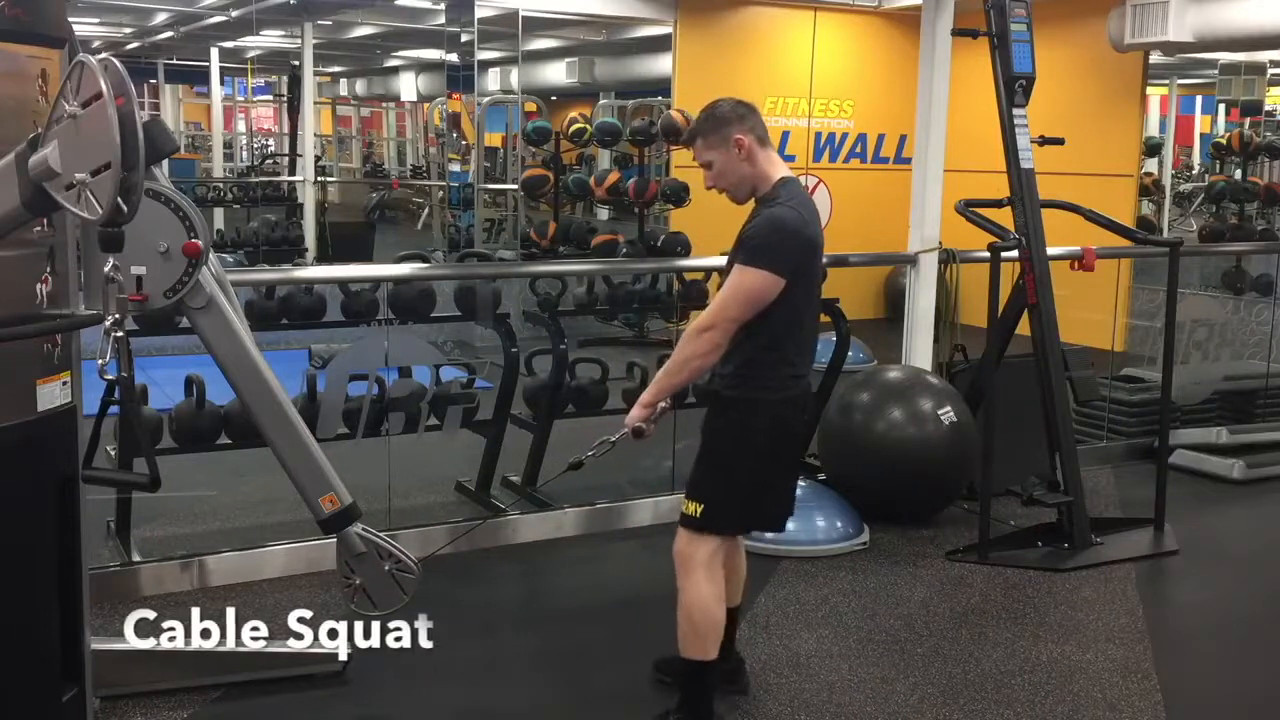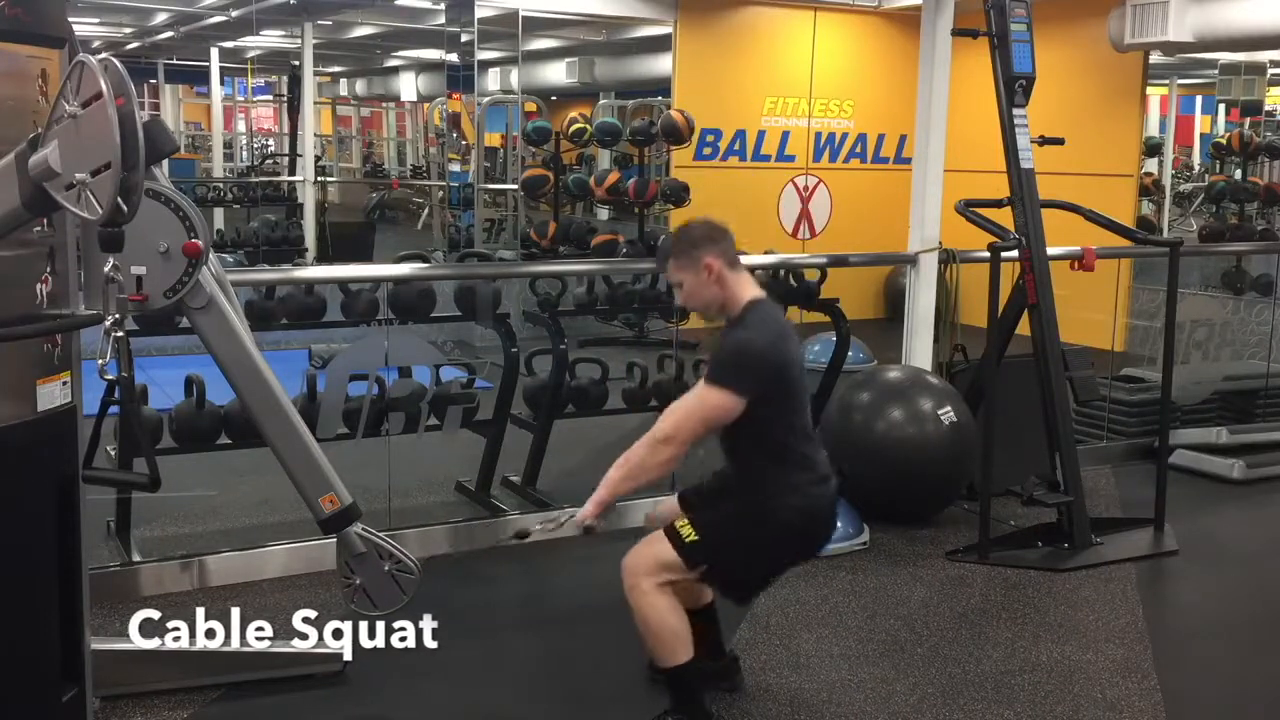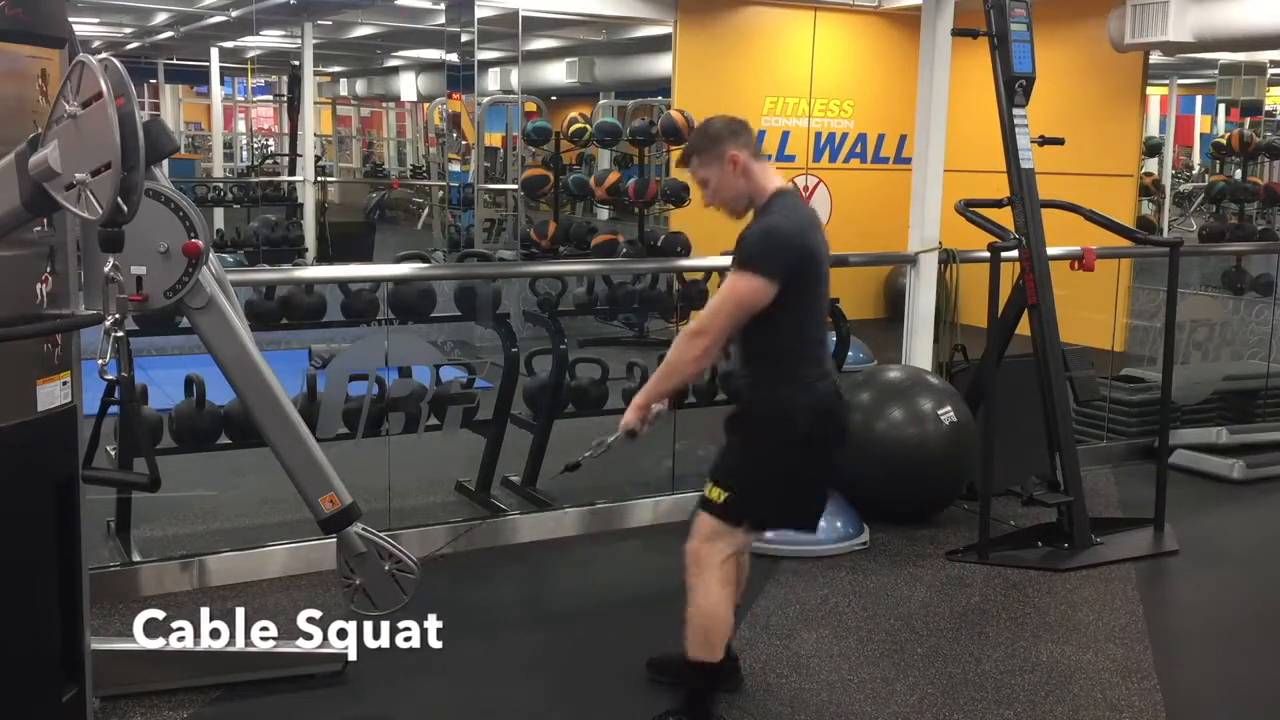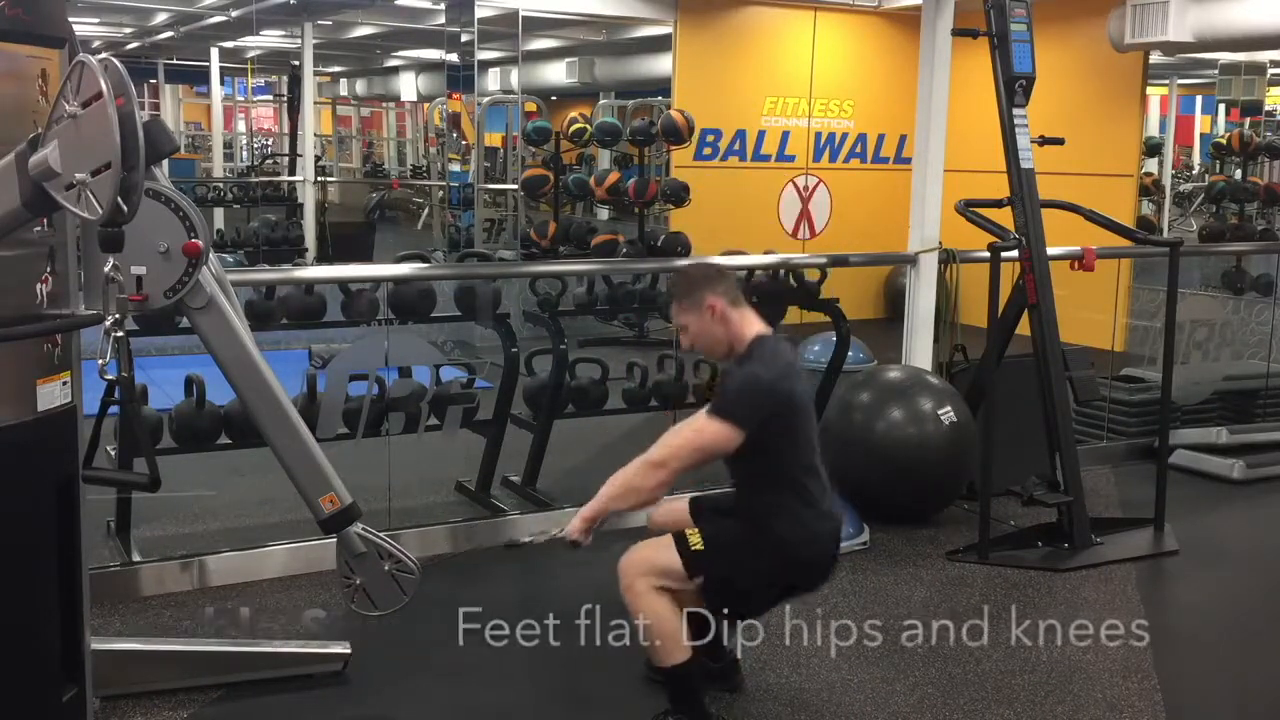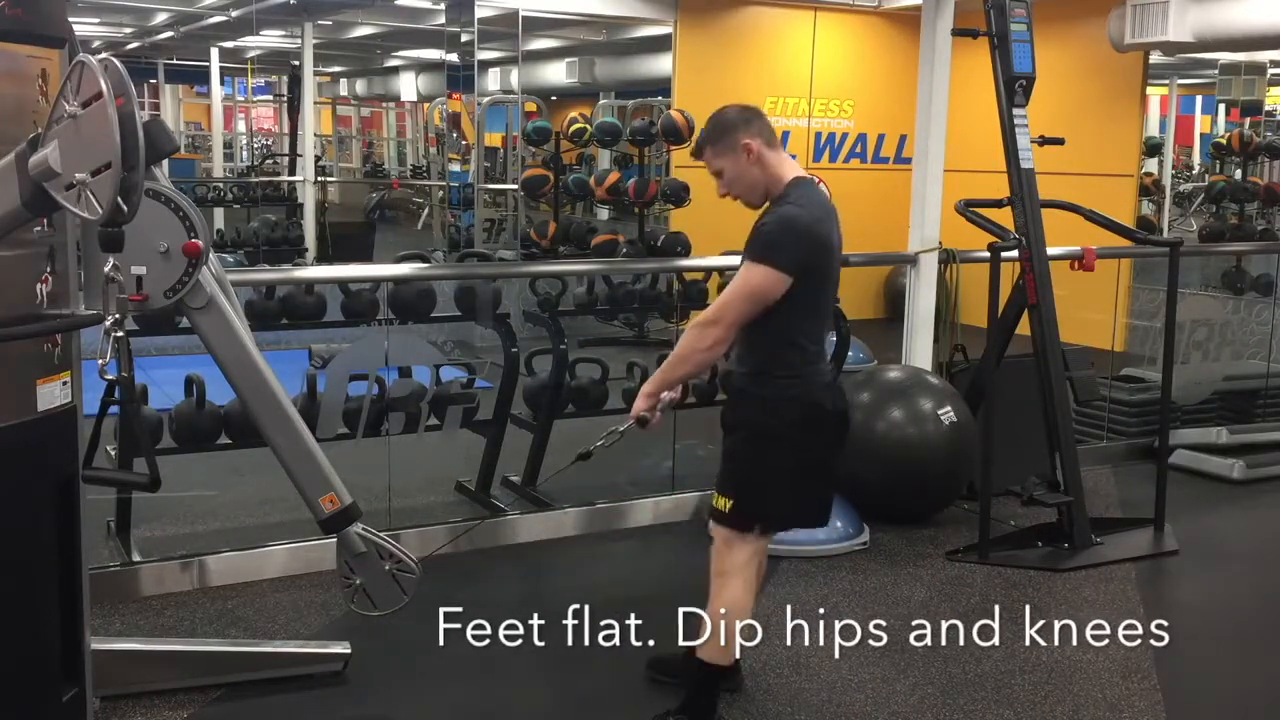
dt=1s
person 1, frame 1
left shoulder: (779, 223)
right shoulder: (784, 208)
left elbow: (713, 329)
right elbow: (727, 322)
left wrist: (650, 398)
right wrist: (667, 387)
left hip: (759, 408)
right hip: (759, 399)
left knee: (695, 552)
right knee: (723, 533)
right ankle: (721, 658)
person 1, frame 2
left shoulder: (749, 344)
right shoulder: (756, 319)
left elbow: (672, 442)
right elbow: (689, 405)
left wrist: (604, 499)
right wrist: (626, 463)
left hip: (787, 508)
right hip: (778, 484)
left knee: (642, 569)
right knee: (667, 521)
right ankle: (713, 659)
person 1, frame 3
left shoulder: (774, 232)
right shoulder: (787, 216)
left elbow: (706, 333)
right elbow: (719, 328)
left wrist: (643, 400)
right wrist: (661, 388)
left hip: (789, 410)
right hip: (785, 402)
left knee: (708, 550)
right knee: (726, 536)
right ankle: (711, 656)
person 1, frame 4
left shoulder: (757, 381)
right shoulder: (764, 355)
left elbow: (665, 468)
right elbow: (690, 431)
left wrist: (593, 513)
right wrist: (617, 483)
left hip: (793, 543)
right hip: (777, 516)
left knee: (637, 570)
right knee: (665, 522)
right ankle: (712, 656)
person 1, frame 5
left shoulder: (789, 222)
right shoulder: (804, 204)
left elbow: (718, 324)
right elbow: (734, 316)
left wrist: (654, 388)
right wrist: (674, 377)
left hip: (782, 407)
right hip: (788, 398)
left knee: (734, 551)
right knee: (743, 540)
right ankle: (713, 659)
